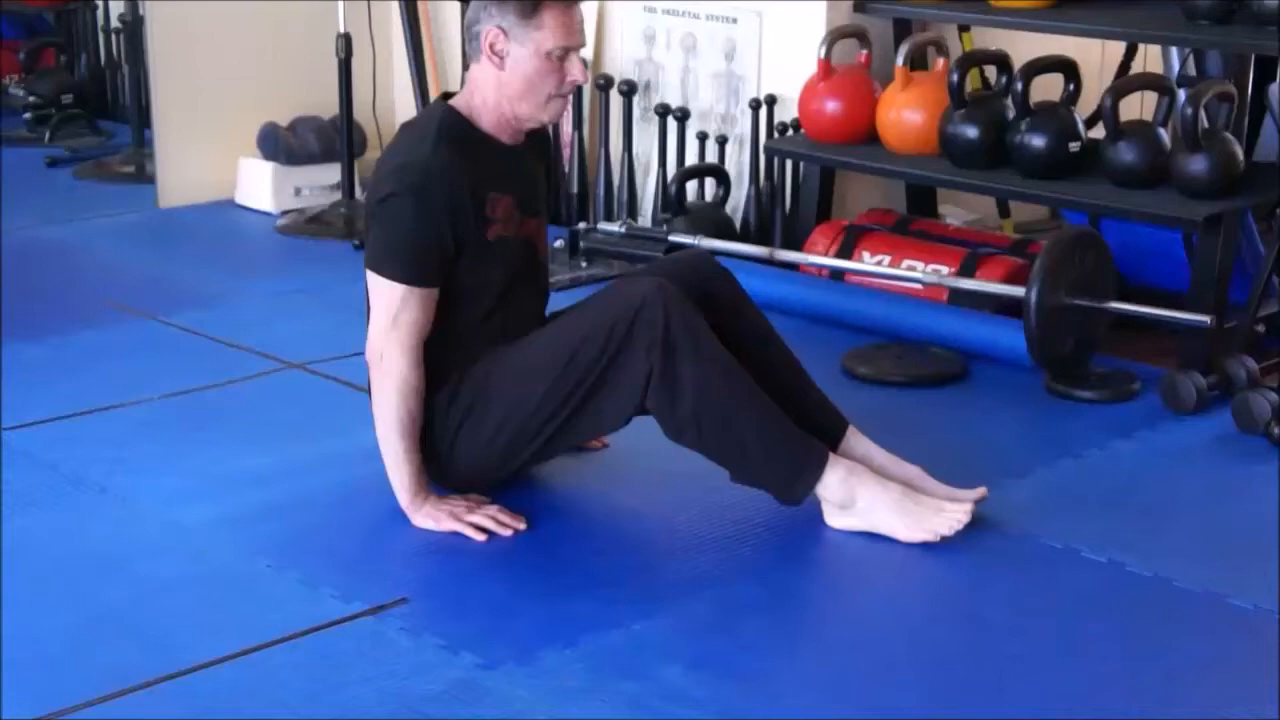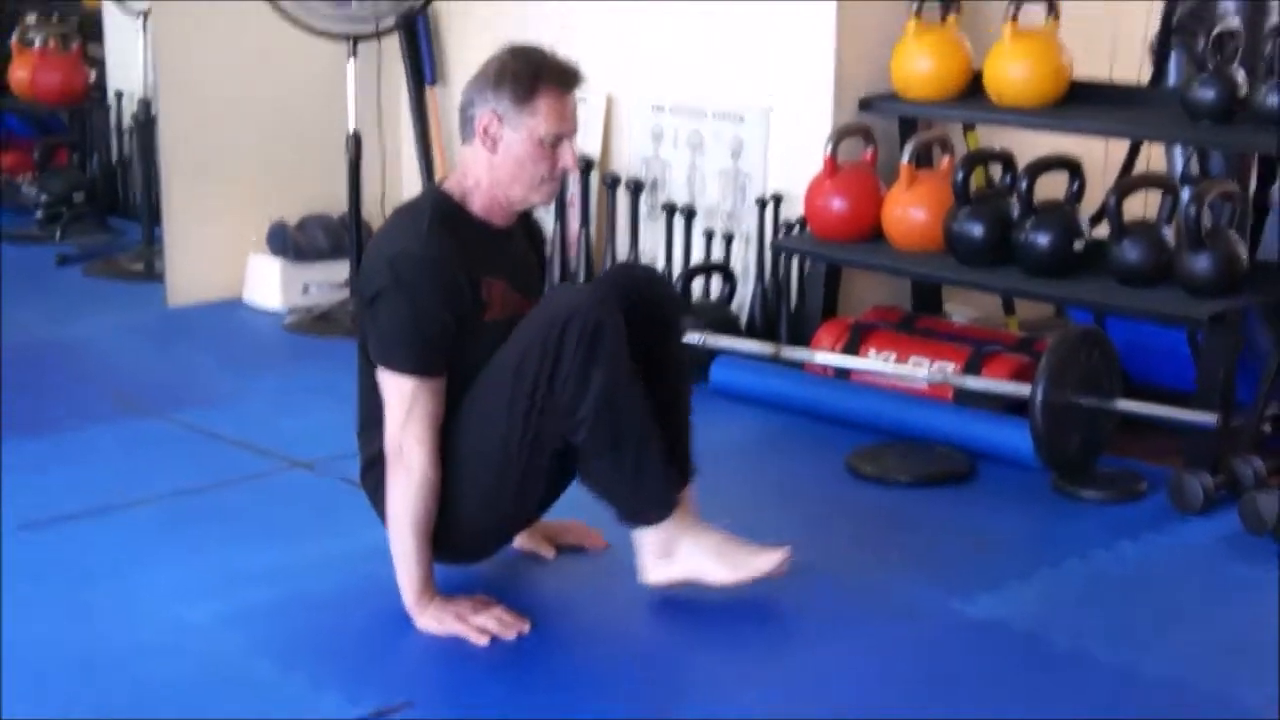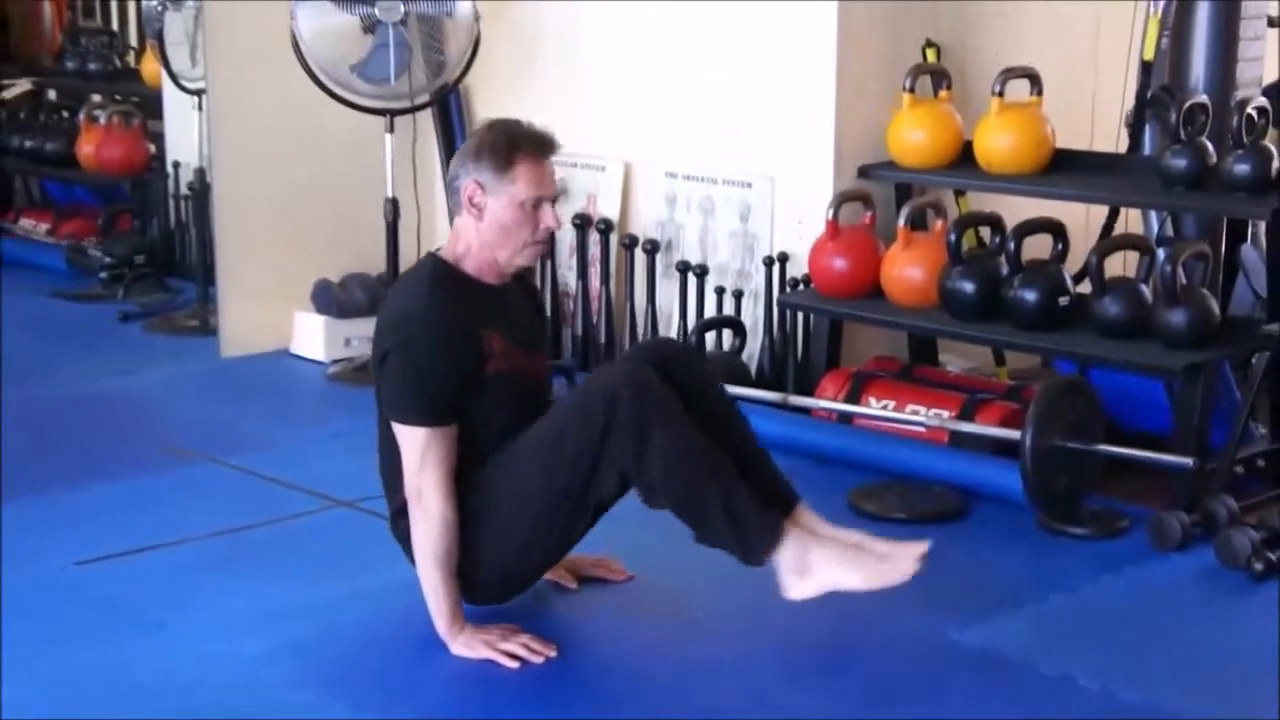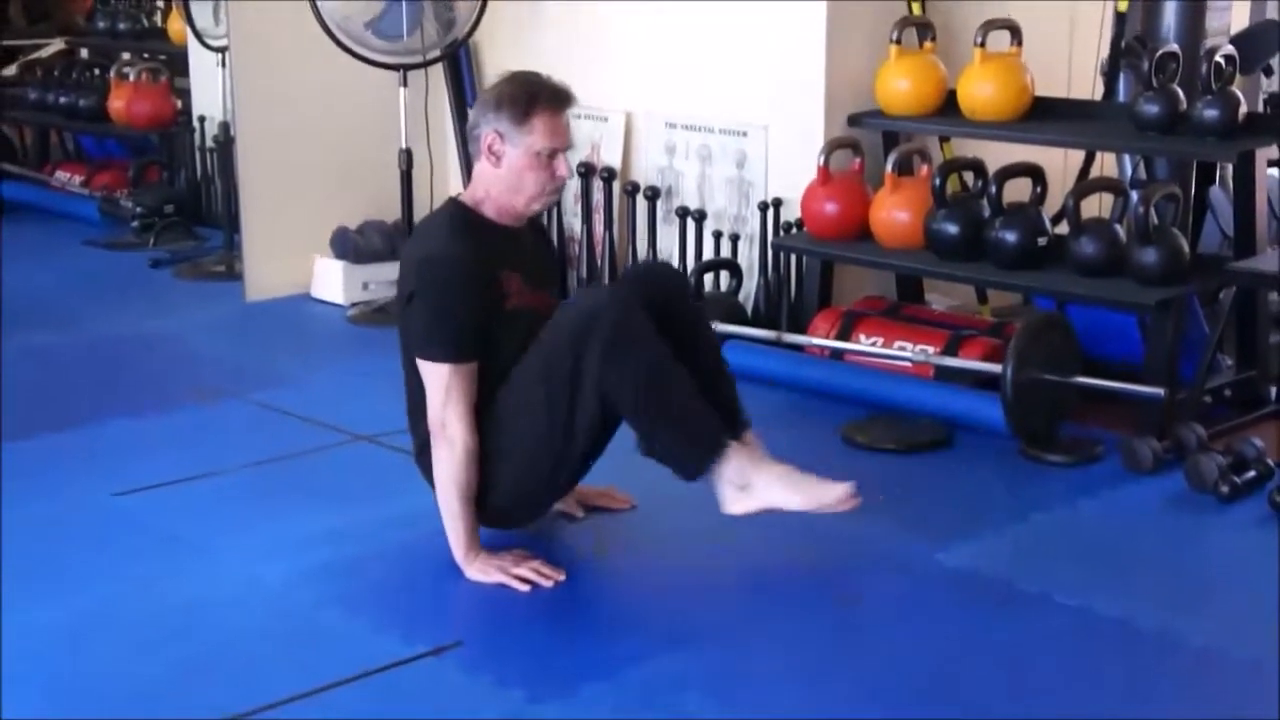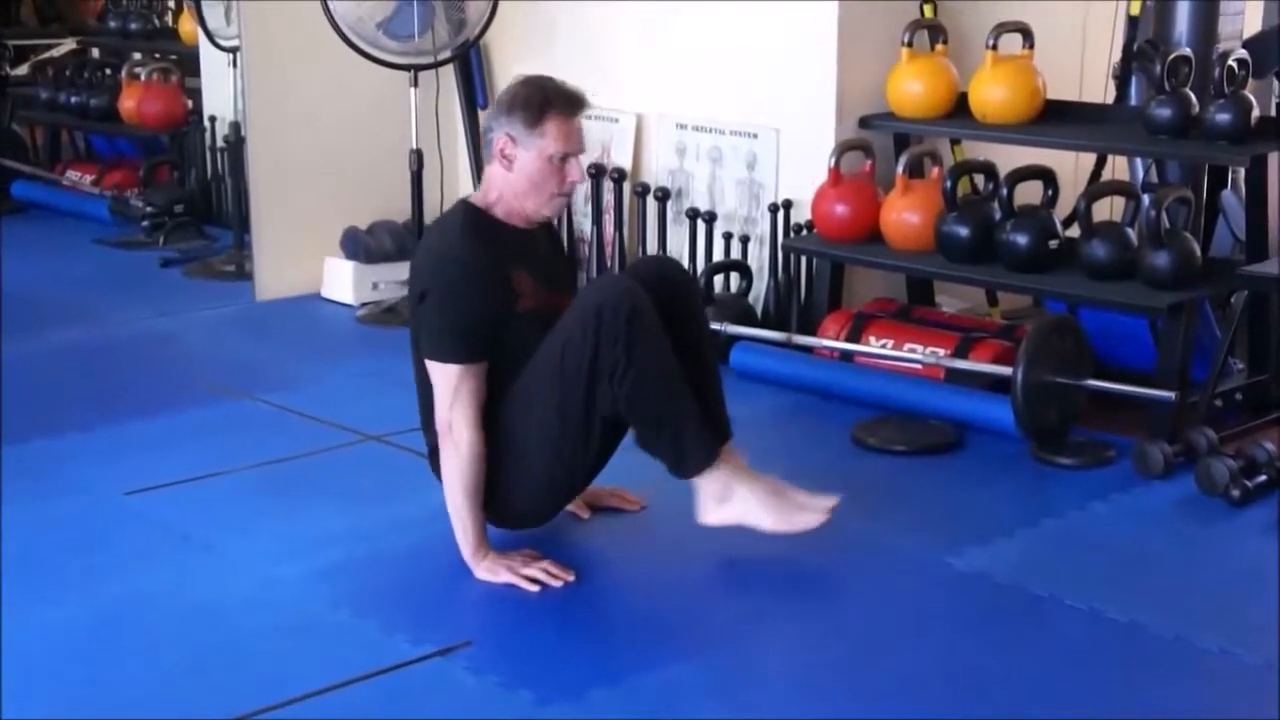
dt=1s
person 1, frame 1
left shoulder: (527, 143)
right shoulder: (426, 172)
right elbow: (391, 346)
left wrist: (554, 402)
right wrist: (417, 498)
left hip: (508, 385)
right hip: (456, 424)
left knee: (695, 280)
right knee: (648, 315)
left ankle: (846, 451)
right ankle: (836, 486)
person 1, frame 2
left shoulder: (518, 232)
right shoulder: (419, 255)
right elbow: (407, 438)
left wrist: (523, 517)
right wrist: (422, 600)
left hip: (493, 473)
right hip: (447, 504)
left knee: (641, 292)
right knee: (578, 320)
left ankle: (667, 515)
right ankle: (661, 538)
person 1, frame 3
left shoulder: (517, 291)
right shoulder: (426, 313)
right elbow: (426, 484)
left wrist: (546, 543)
right wrist: (455, 629)
left hip: (508, 517)
right hip: (474, 545)
left knee: (665, 365)
right knee: (624, 394)
left ankle: (797, 528)
right ankle: (791, 557)
person 1, frame 4
left shoulder: (526, 233)
right shoulder: (446, 257)
right elbow: (447, 418)
left wrist: (558, 479)
right wrist: (470, 554)
left hip: (529, 455)
right hip: (495, 475)
left knee: (659, 285)
right knee: (604, 315)
left ankle: (740, 456)
right ankle: (733, 473)
person 1, frame 5
left shoulder: (539, 234)
right shoulder: (460, 256)
right elbow: (459, 416)
left wrist: (568, 478)
right wrist: (480, 555)
left hip: (535, 457)
right hip: (507, 476)
left knee: (659, 280)
right knee: (616, 306)
left ankle: (719, 472)
right ankle: (718, 484)
